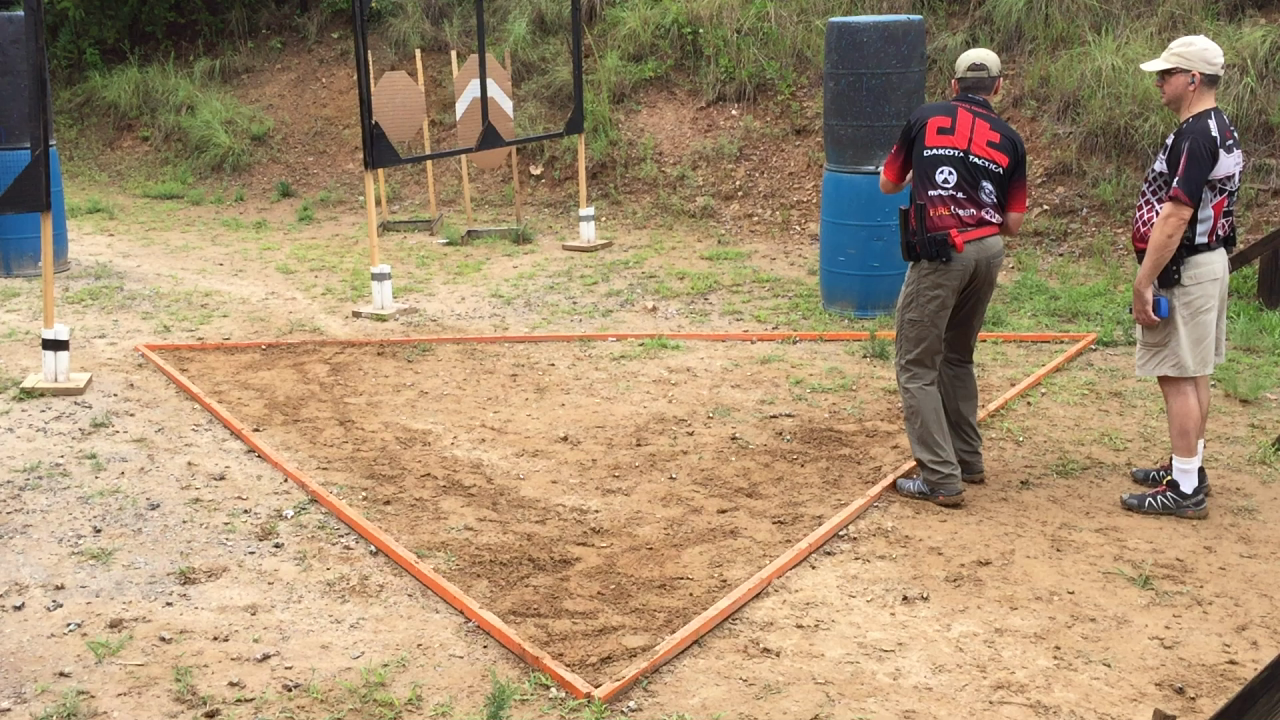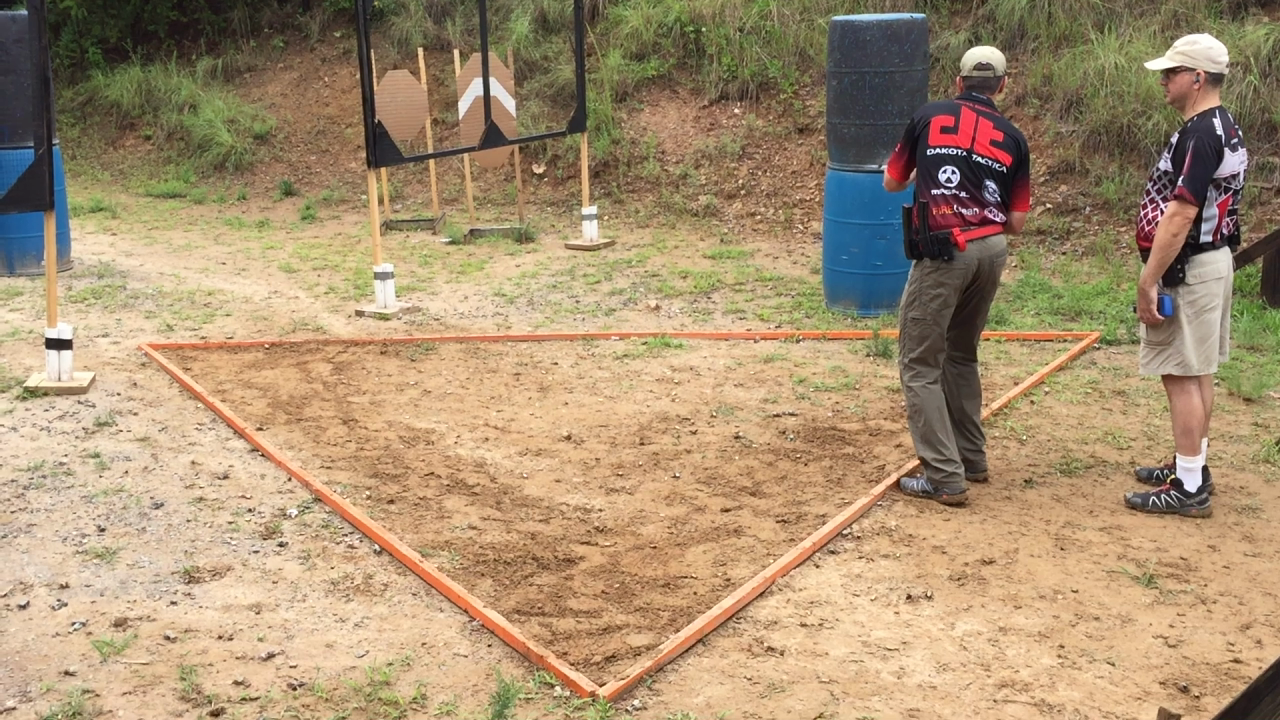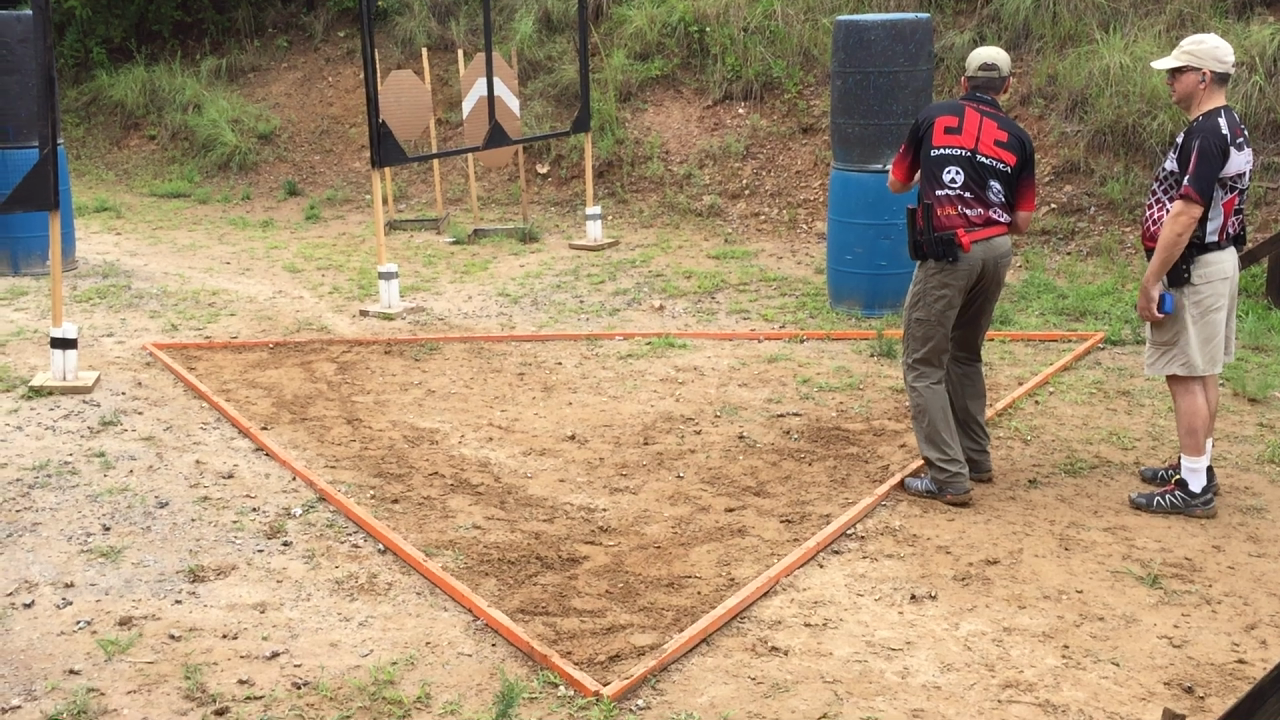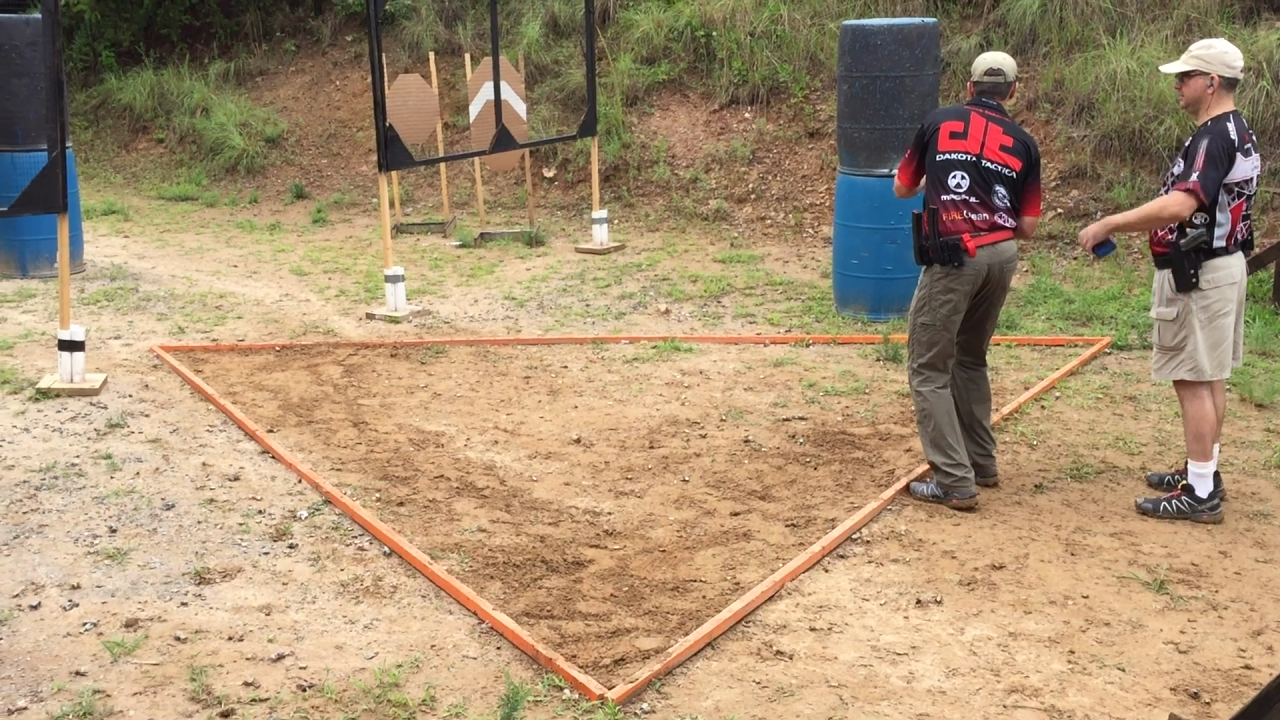
dt=0.2s
person 1, frame 1
left shoulder: (1195, 135)
right shoulder: (1218, 129)
left elbow: (1175, 216)
left wrist: (1143, 282)
left hip: (1182, 269)
right hip: (1206, 260)
left knee: (1178, 375)
right knee: (1194, 372)
left ankle: (1184, 489)
right ankle: (1187, 468)
person 1, frame 2
left shoulder: (1200, 134)
right shoulder: (1222, 128)
left elbow: (1180, 215)
left wrist: (1149, 281)
left hip: (1186, 268)
right hip: (1210, 260)
left knee: (1182, 375)
right knee: (1198, 372)
left ankle: (1188, 488)
right ankle: (1190, 467)
person 1, frame 3
left shoulder: (1206, 134)
right shoulder: (1225, 127)
left elbow: (1184, 215)
left wrist: (1151, 279)
right wrist: (1158, 269)
left hip: (1190, 268)
right hip: (1214, 260)
left knee: (1186, 375)
right knee: (1202, 372)
left ankle: (1192, 488)
right ankle: (1195, 467)
person 1, frame 4
left shoulder: (1217, 137)
right shoulder: (1234, 132)
left elbow: (1178, 205)
left wrist: (1107, 226)
left hip: (1198, 273)
right hip: (1219, 265)
left knee: (1194, 380)
right knee: (1209, 377)
left ankle: (1200, 493)
right ankle: (1202, 473)
person 2, frame 1
left shoulder: (925, 118)
right shoulder: (1010, 138)
left elbow: (888, 183)
right elbow: (1013, 222)
left hip: (941, 254)
right hip: (989, 252)
left knee: (917, 365)
right knee: (957, 356)
left ankle: (941, 478)
right ankle: (968, 459)
person 2, frame 2
left shoulder: (928, 116)
right shoulder: (1013, 137)
left elbow: (892, 182)
right elbow: (1016, 221)
left hip: (944, 253)
right hip: (992, 251)
left knee: (920, 363)
right knee: (960, 354)
left ankle: (944, 477)
right ankle: (971, 458)
person 2, frame 3
left shoulder: (933, 117)
right shoulder: (1018, 138)
left elbow: (897, 183)
right elbow: (1022, 221)
left hip: (949, 253)
right hip: (997, 252)
left knee: (924, 363)
right knee: (965, 355)
left ankle: (948, 477)
right ankle: (976, 458)
person 2, frame 4
left shoulder: (938, 122)
right shoulder: (1024, 143)
left elbow: (902, 188)
right elbow: (1027, 226)
left hip: (955, 258)
right hip: (1001, 257)
left knee: (929, 368)
right knee: (970, 359)
left ankle: (954, 482)
right ankle: (981, 463)
